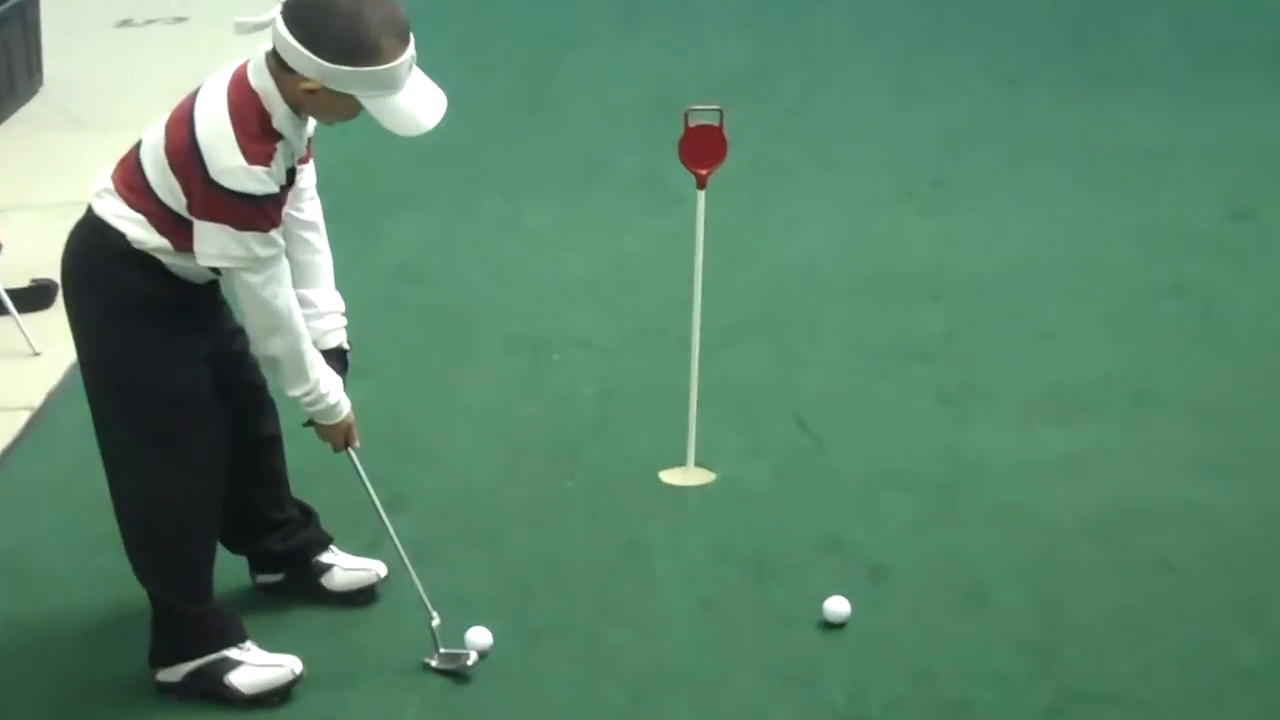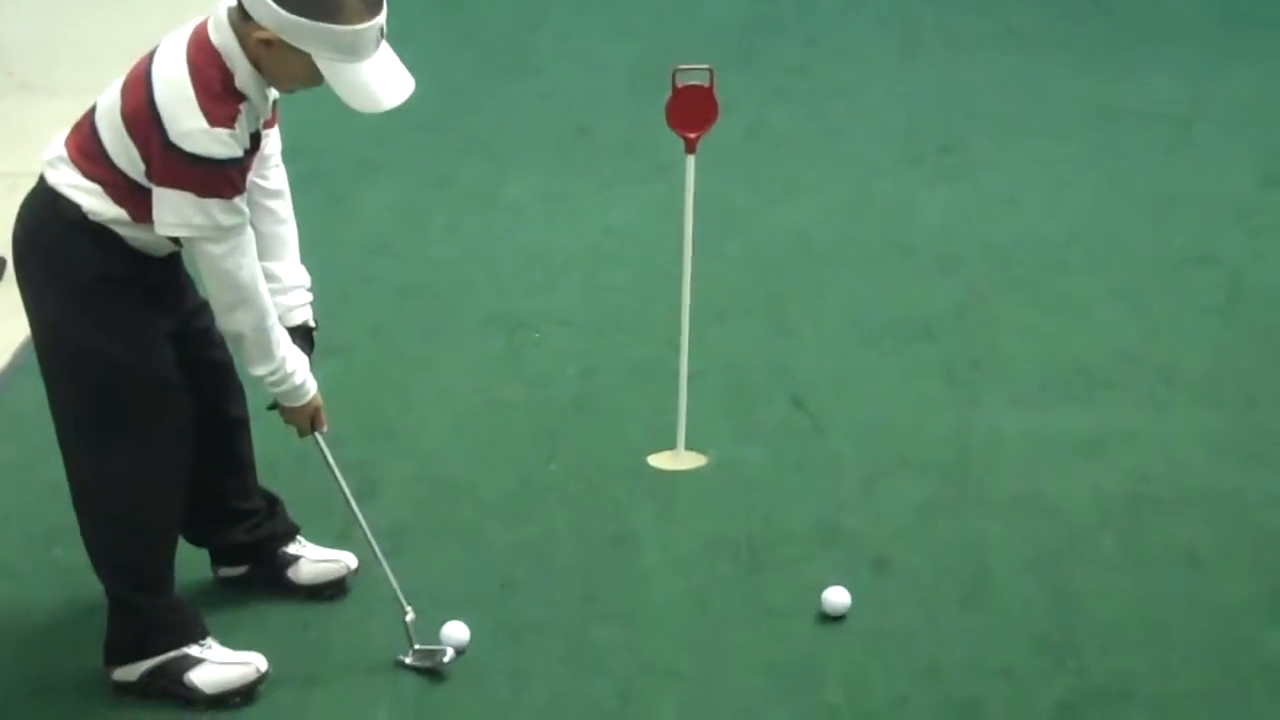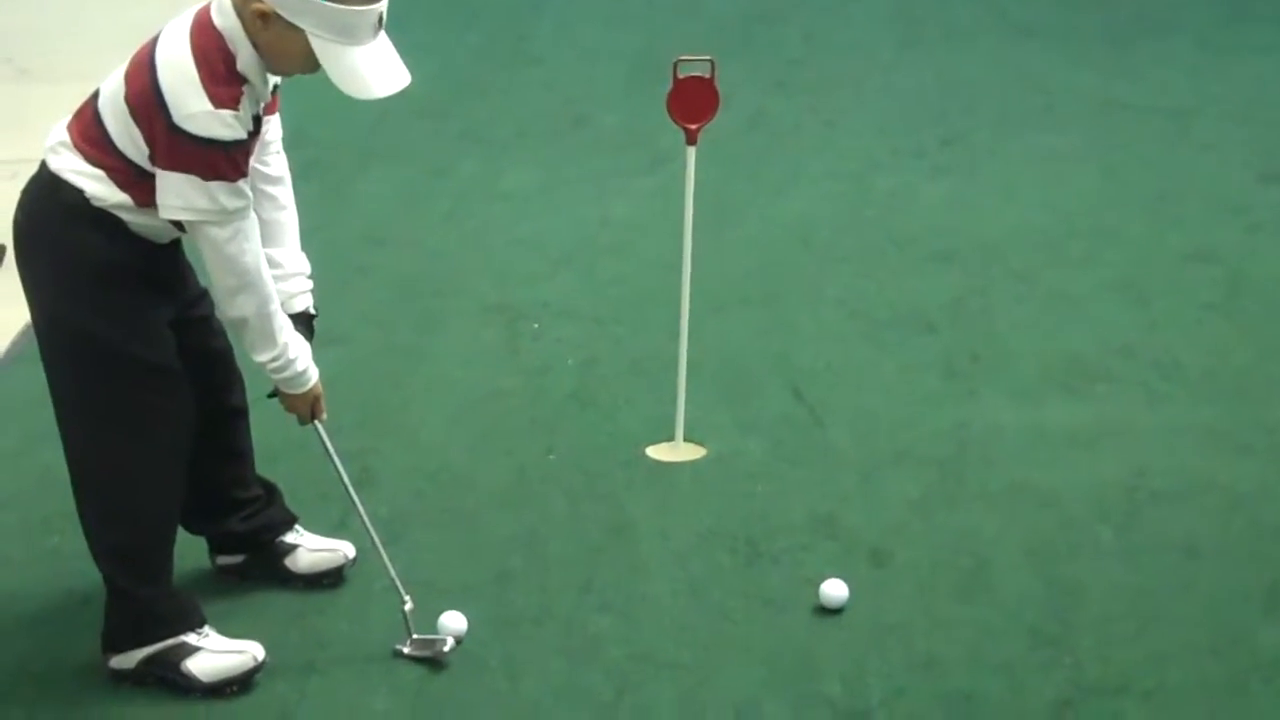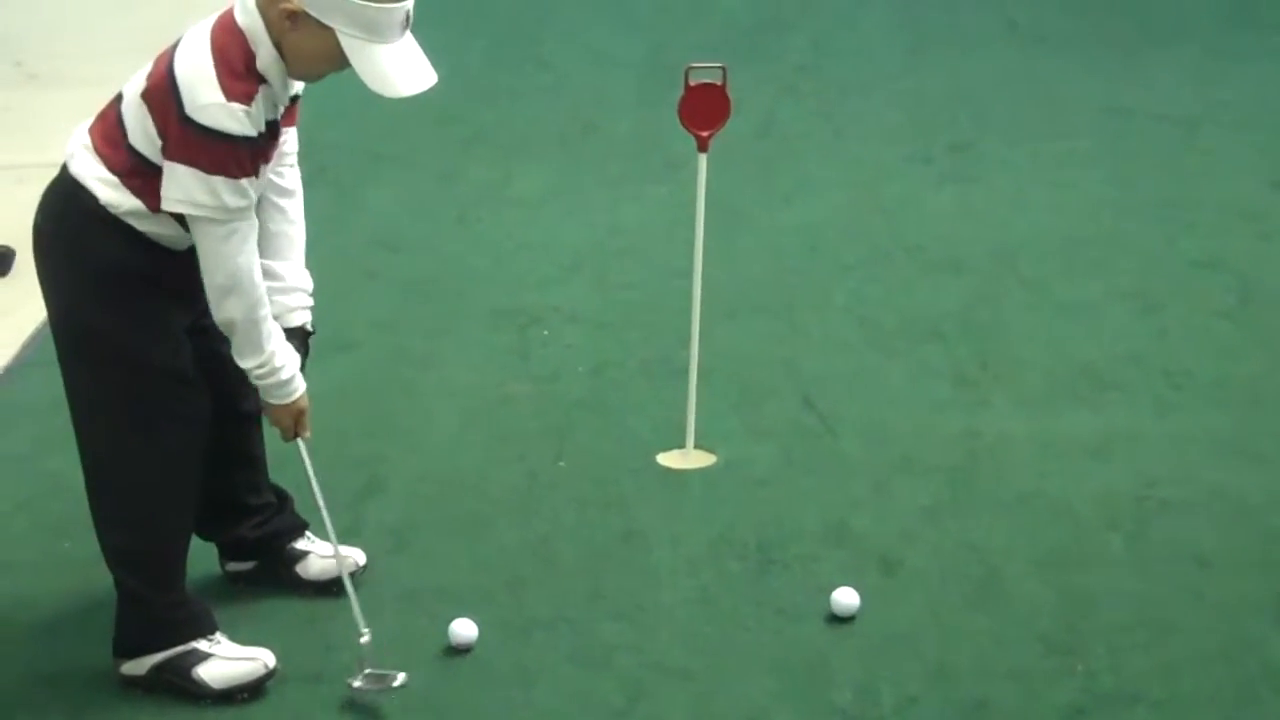
dt=1s
person 1, frame 1
left shoulder: (280, 94)
right shoulder: (236, 153)
left elbow: (301, 215)
right elbow: (264, 294)
left wrist: (329, 341)
right wrist: (323, 398)
left hip: (180, 267)
right hip: (125, 281)
left knee: (244, 408)
right knee: (176, 453)
left ankle: (286, 552)
right ankle: (191, 644)
person 1, frame 2
right shoulder: (197, 115)
left elbow: (265, 184)
right elbow: (229, 269)
left wrist: (294, 317)
right wrist: (291, 379)
left hip: (137, 240)
right hip: (80, 252)
left knee: (210, 391)
right knee: (135, 434)
left ankle: (249, 542)
right ankle: (148, 640)
person 1, frame 3
right shoulder: (201, 98)
left elbow: (266, 172)
right elbow: (231, 253)
left wrist: (295, 303)
right wrist: (291, 365)
left hip: (136, 226)
right hip: (80, 239)
left knee: (210, 376)
right knee: (135, 421)
left ankle: (246, 531)
right ankle: (145, 628)
person 1, frame 4
right shoulder: (216, 96)
left elbow: (279, 185)
right elbow: (230, 259)
left wrist: (292, 322)
right wrist: (280, 377)
left hip: (159, 235)
right hip: (100, 245)
left knee: (224, 388)
right knee: (148, 427)
left ankle: (257, 538)
right ankle: (157, 636)
